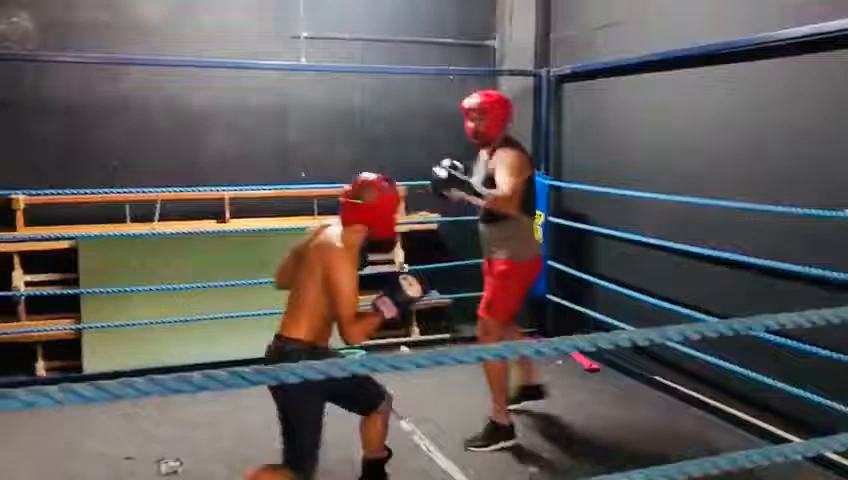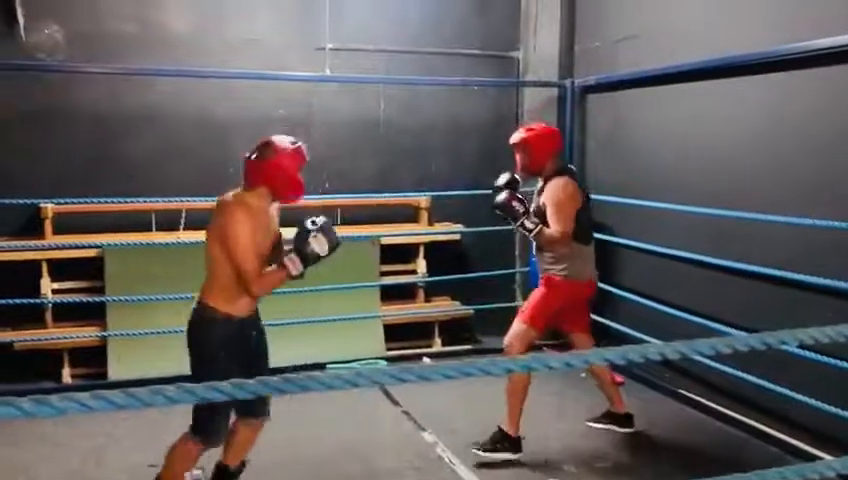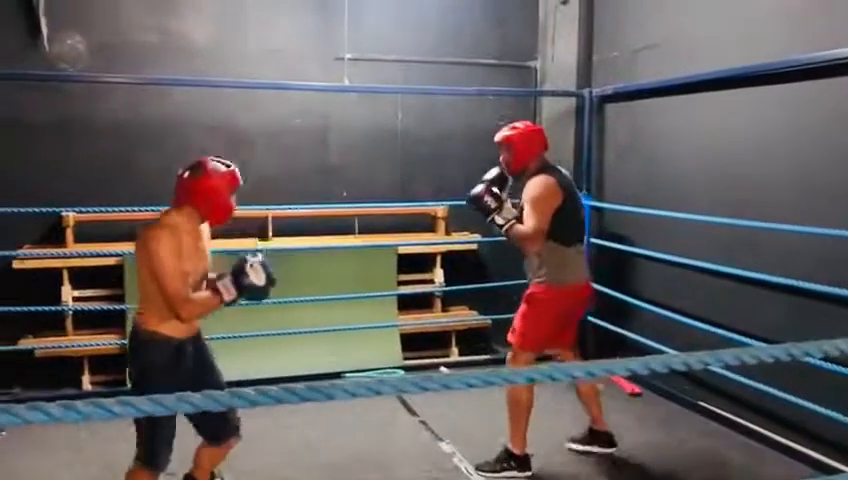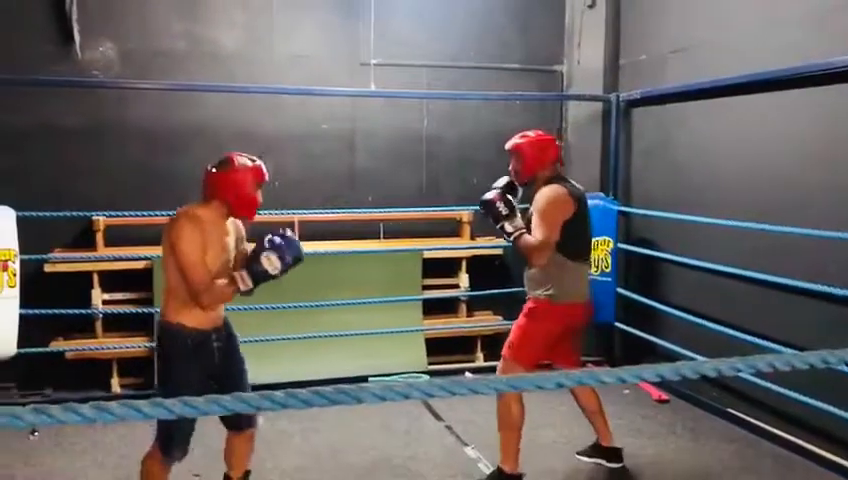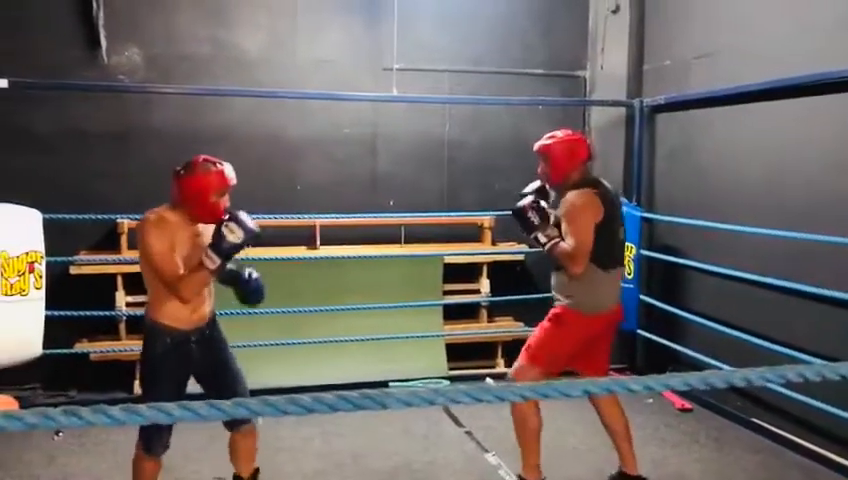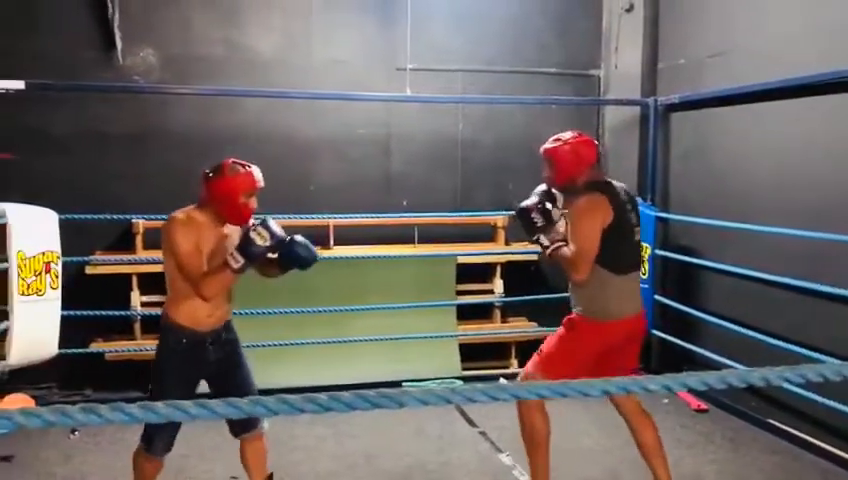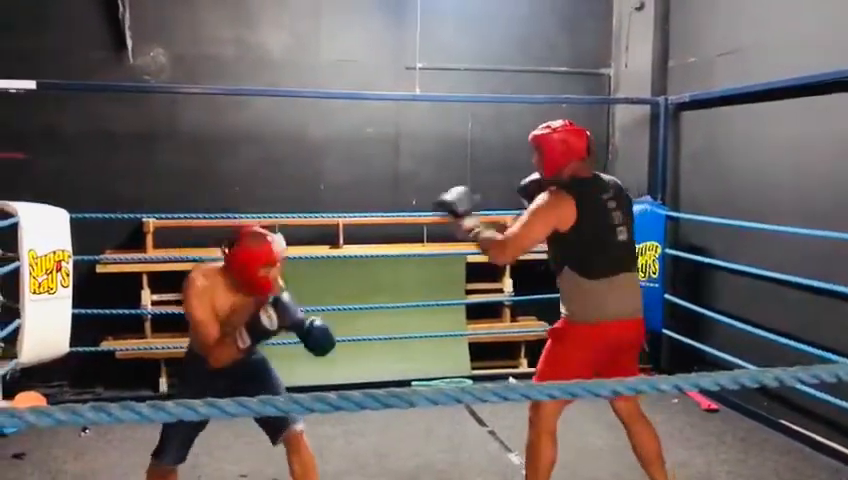
dt=0.5s
person 1, frame 1
left shoulder: (509, 157)
right shoulder: (487, 154)
left elbow: (506, 205)
left wrist: (462, 188)
right wrist: (456, 184)
left hip: (515, 259)
right hip: (498, 255)
left knee: (488, 334)
right knee: (503, 324)
left ankle: (502, 425)
right ankle: (530, 383)
person 1, frame 2
left shoulder: (561, 187)
right shoulder: (550, 181)
left elbow: (559, 241)
right elbow: (543, 224)
left wrist: (522, 217)
right wrist: (512, 199)
left hip: (568, 279)
right hip: (570, 278)
left knee: (514, 345)
right knee: (583, 345)
left ankle: (509, 436)
right ankle: (619, 412)
person 1, frame 3
left shoulder: (540, 184)
right shoulder: (555, 178)
left elbow: (531, 242)
left wrist: (496, 212)
right wrist: (503, 203)
left hip: (553, 288)
right hip: (576, 285)
left knee: (518, 363)
right knee: (565, 357)
right ankle: (600, 431)
person 1, frame 4
left shoulder: (551, 195)
right shoulder: (566, 190)
left elbow: (539, 253)
left wrist: (507, 221)
right wrist: (511, 214)
left hip: (551, 304)
right hip: (573, 301)
left knee: (508, 378)
right knee: (570, 371)
right ankle: (607, 446)
person 1, frame 5
left shoulder: (578, 199)
right shoulder: (603, 193)
left elbow: (575, 262)
left wrist: (541, 229)
right wrist: (549, 216)
left hip: (578, 313)
right hip: (607, 310)
left knee: (521, 382)
right knee: (598, 389)
person 1, frame 6
left shoulder: (587, 203)
right shoulder: (621, 194)
left elbow: (578, 269)
left wrist: (545, 234)
right wrist: (557, 218)
left hip: (597, 322)
right hip: (630, 318)
right knee: (627, 402)
person 1, frame 7
left shoulder: (557, 201)
right shoulder: (616, 190)
left elbow: (503, 251)
left wrist: (466, 219)
left hip: (588, 327)
right hip: (630, 322)
left knee: (543, 416)
right knee: (628, 409)
person 2, frame 1
left shoulder: (328, 233)
right shoulder: (340, 254)
left elbow: (283, 278)
right elbow: (352, 333)
right wrist: (390, 303)
left hip: (311, 353)
right hip: (297, 360)
left knee: (378, 404)
person 2, frame 2
left shoulder: (268, 208)
right shoulder: (236, 212)
right elbow: (255, 285)
left wrist: (301, 245)
right wrist: (299, 259)
left hip: (247, 323)
right hip: (214, 327)
left knee: (254, 414)
right knee: (207, 432)
person 2, frame 3
left shoulder: (199, 227)
right shoulder: (162, 233)
right elbow: (182, 307)
left wrist: (234, 282)
right wrist: (232, 287)
left hip: (191, 345)
right hip: (155, 350)
left knee: (225, 433)
person 2, frame 4
left shoulder: (233, 224)
right shoulder: (187, 225)
left elbow: (236, 271)
right elbow: (204, 296)
left wrist: (269, 257)
right wrist: (253, 274)
left hip: (220, 334)
right hip: (182, 341)
left knee: (245, 425)
right knee: (171, 444)
person 2, frame 5
left shoulder: (212, 221)
right shoulder: (154, 227)
right elbow: (182, 289)
left wrist: (237, 275)
right wrist: (218, 250)
left hip: (208, 335)
right hip: (166, 342)
left knee: (243, 422)
right knee: (154, 441)
person 2, frame 6
left shoulder: (238, 225)
right shoulder: (181, 226)
left elbow: (266, 267)
right elbow: (205, 288)
left wrist: (289, 253)
right wrist: (243, 254)
left hip: (223, 338)
right hip: (181, 342)
left knee: (251, 427)
right knee: (156, 441)
person 2, frame 7
left shoulder: (270, 282)
right shoulder: (200, 285)
left elbow: (287, 314)
right elbow: (215, 355)
left wrist: (306, 325)
right wrist: (253, 332)
left hip: (249, 364)
right hip: (204, 370)
left knee: (294, 436)
right knee: (166, 459)
